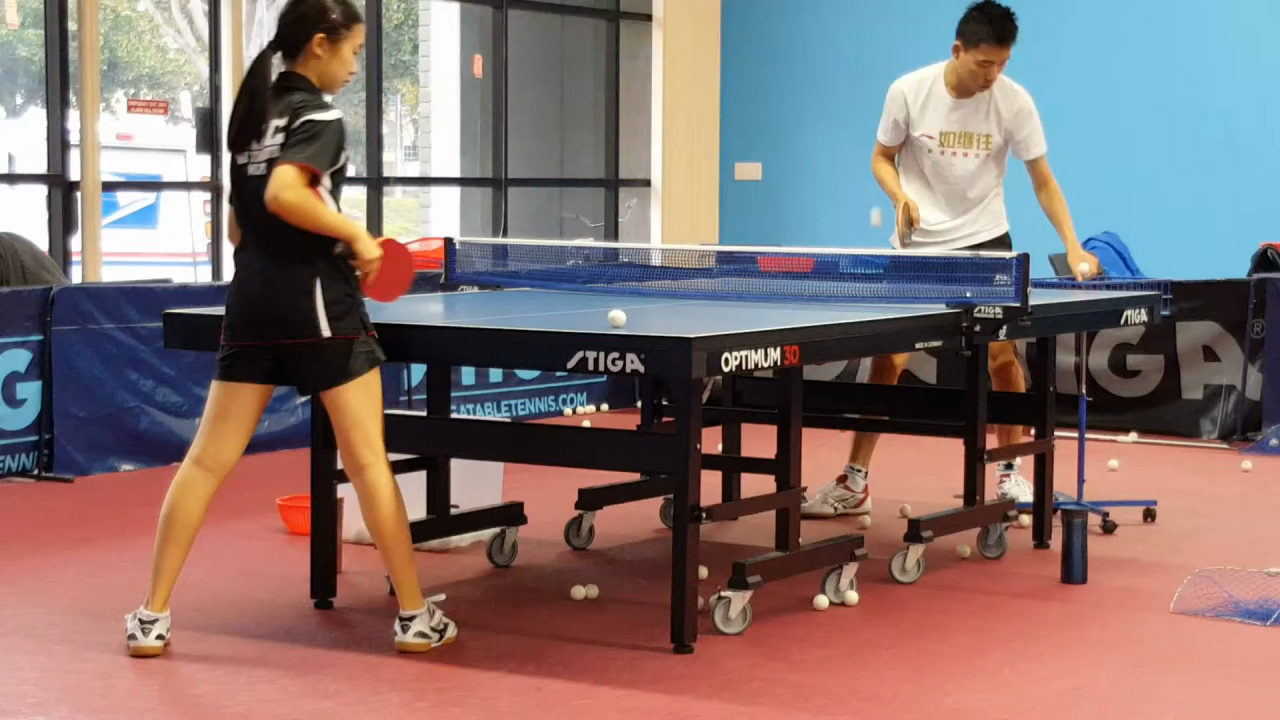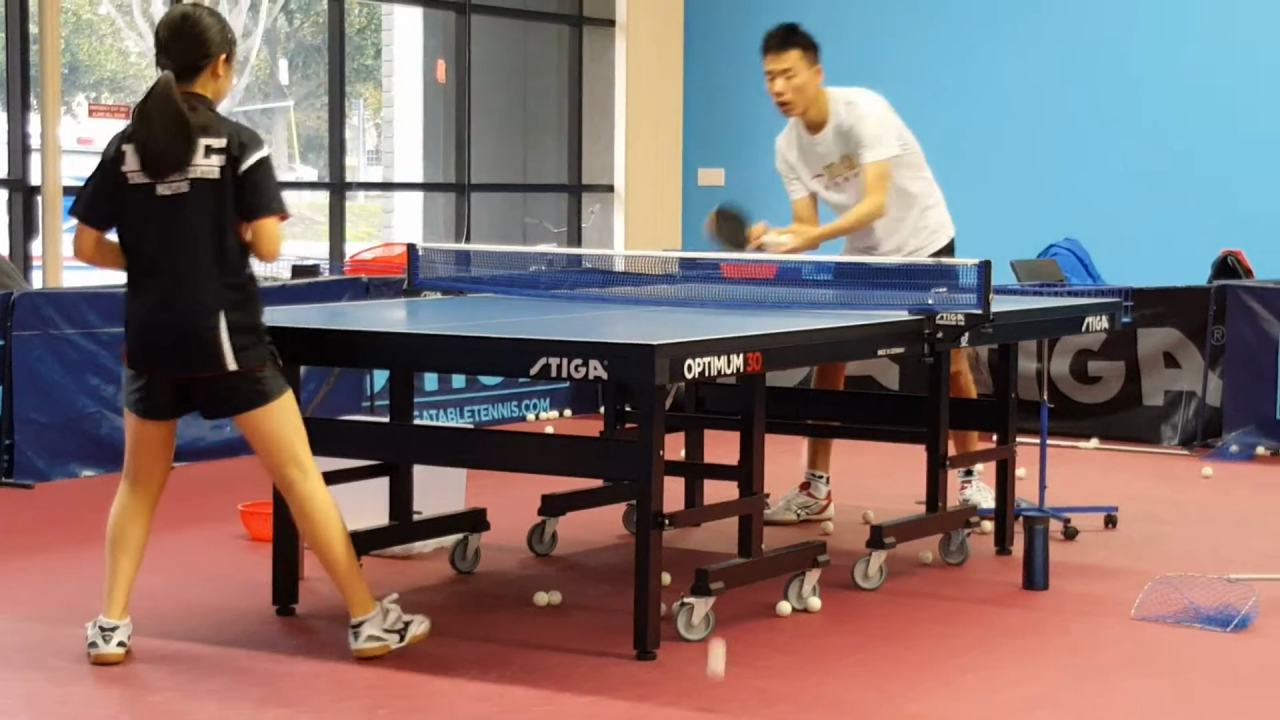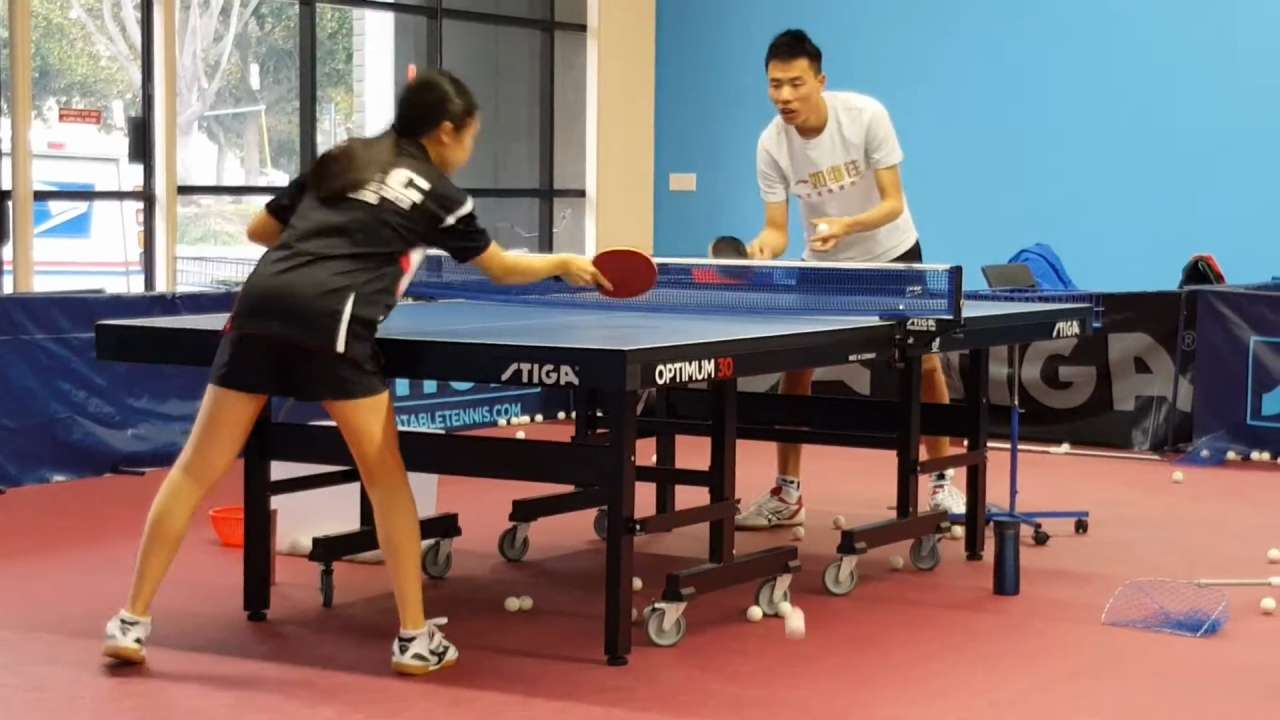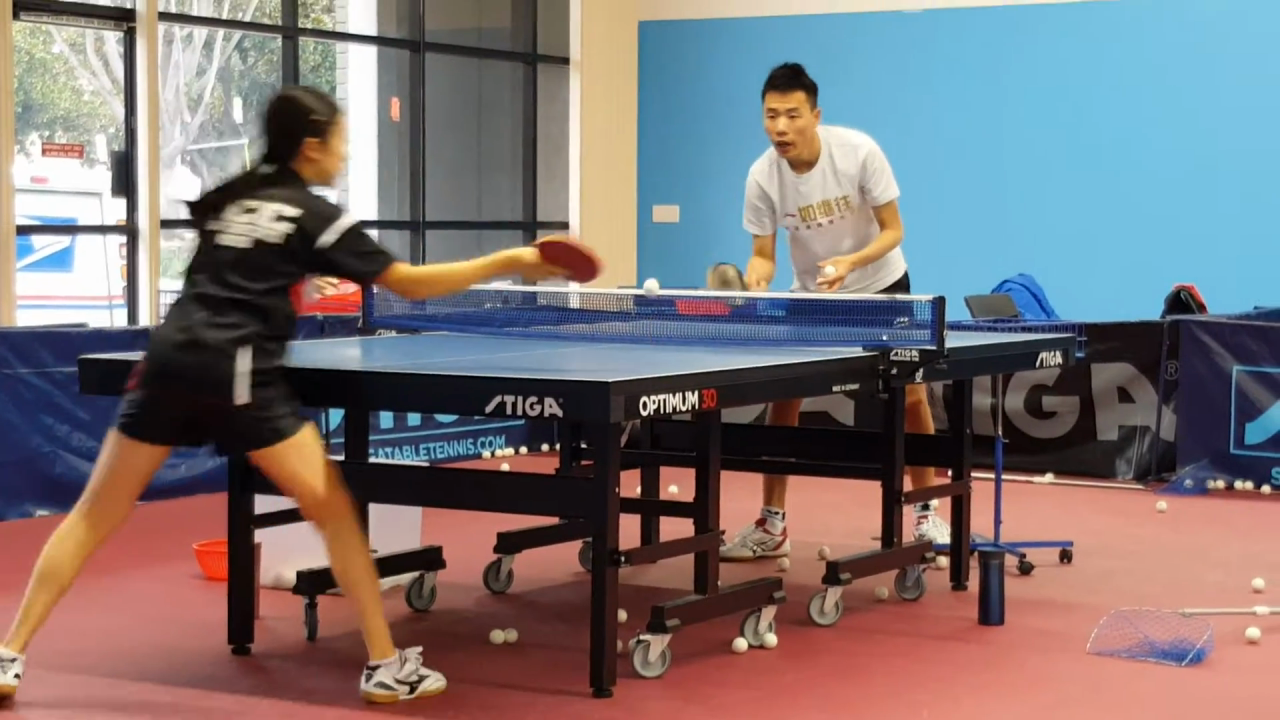
dt=1s
person 1, frame 1
left shoulder: (253, 115)
right shoulder: (317, 115)
right elbow: (282, 194)
right wrist: (354, 233)
left hip: (251, 307)
right hip: (319, 308)
left knee: (207, 461)
right knee: (369, 462)
left ankle: (150, 616)
right ankle: (415, 615)
person 1, frame 2
left shoulder: (125, 143)
right shoulder: (238, 143)
left elbow: (87, 246)
right elbow: (266, 248)
left hip: (151, 337)
right hip: (223, 335)
left knee: (140, 482)
right knee: (298, 474)
left ankle: (110, 625)
right ankle: (368, 616)
person 1, frame 3
left shoulder: (342, 159)
right shoulder: (437, 193)
left elbow: (260, 228)
right elbow: (499, 268)
right wrist: (564, 263)
left hip: (262, 305)
right hip: (332, 320)
left knee: (197, 467)
right knee: (385, 477)
left ankle: (130, 619)
right ankle: (416, 635)
person 1, frame 4
left shoulder: (229, 200)
right shoulder: (319, 221)
right elbow: (414, 282)
right wrist: (512, 262)
left hip: (165, 364)
right hip: (237, 376)
left knee: (94, 516)
right knee: (335, 513)
right ankle: (386, 666)
person 2, frame 1
left shoulder: (1015, 102)
right shoulder: (908, 91)
left elbow: (1043, 183)
right elbow: (882, 157)
left wrist: (1072, 246)
right wrist: (901, 198)
left hip: (985, 239)
right hip: (917, 243)
left knee: (1002, 351)
right knee: (887, 358)
left ankle: (1010, 471)
right ankle: (854, 481)
person 2, frame 2
left shoulder: (866, 111)
right shoulder: (787, 147)
left elbow: (877, 202)
right elbow: (810, 231)
left wrist: (808, 235)
right wrist: (775, 239)
left hip: (924, 247)
right hip: (862, 256)
left knee: (951, 363)
right knee: (828, 361)
left ankle: (969, 477)
right ankle: (816, 487)
person 2, frame 3
left shoulder: (866, 114)
right shoulder: (771, 145)
left elbow: (893, 202)
right elbow: (777, 230)
left wrist: (846, 225)
right wrist: (761, 247)
left hip: (891, 253)
right hip: (824, 263)
left knee: (925, 365)
right knee: (796, 367)
left ankle: (942, 481)
right ankle: (787, 493)
person 2, frame 4
left shoulder: (859, 151)
right shoulder: (762, 176)
left elbow: (893, 231)
right elbow: (763, 254)
left wrist: (850, 262)
right wrist: (756, 280)
left hip: (880, 285)
right hip: (811, 295)
left knee: (910, 394)
right knee: (783, 396)
left ankle: (926, 511)
right ankle: (772, 524)
